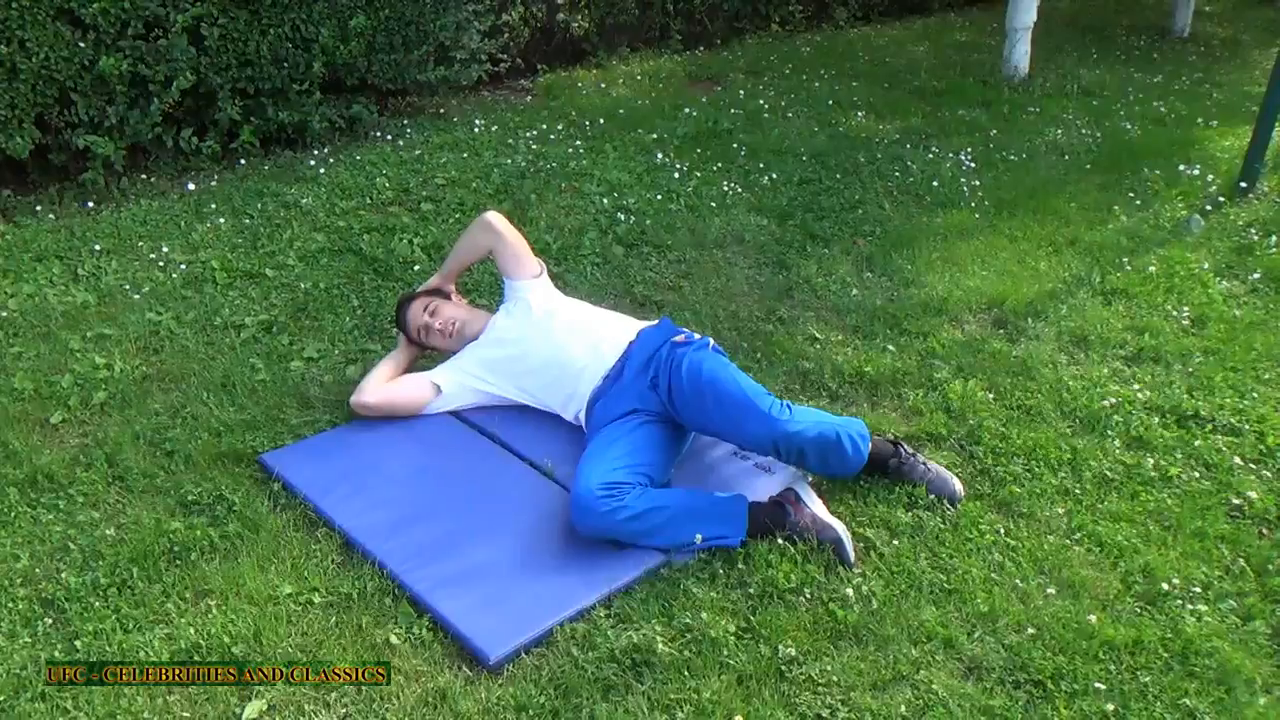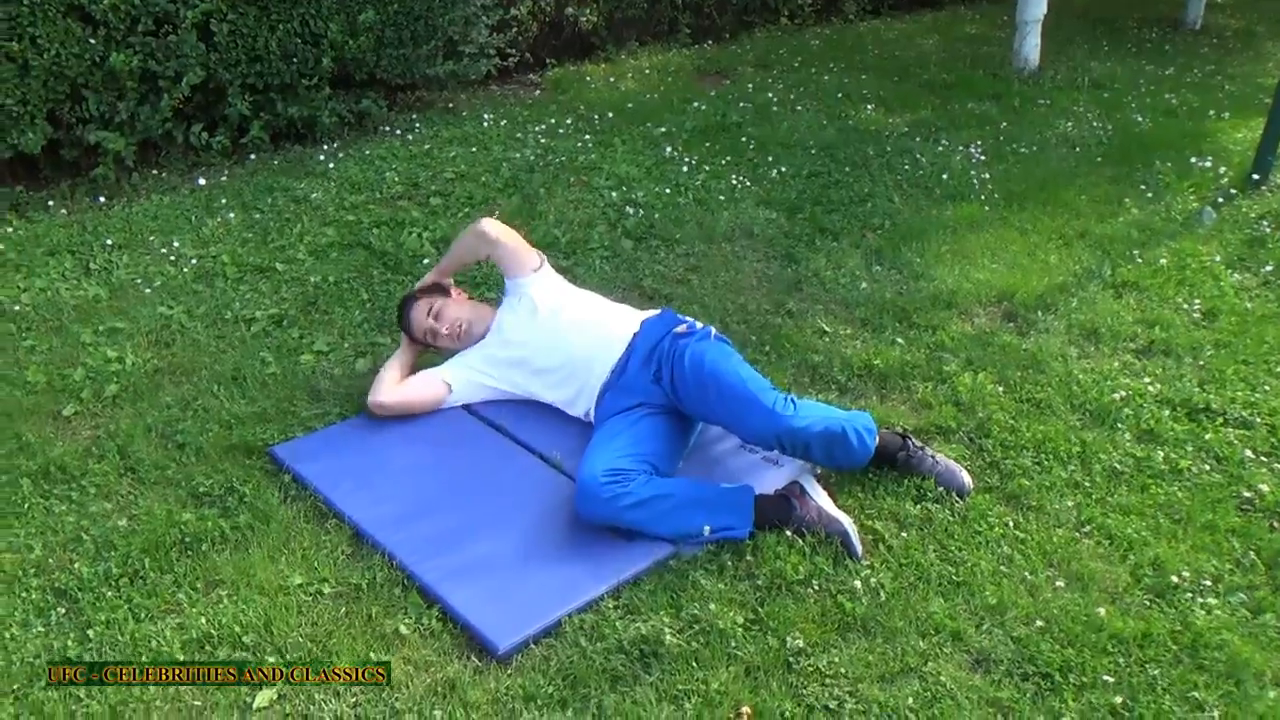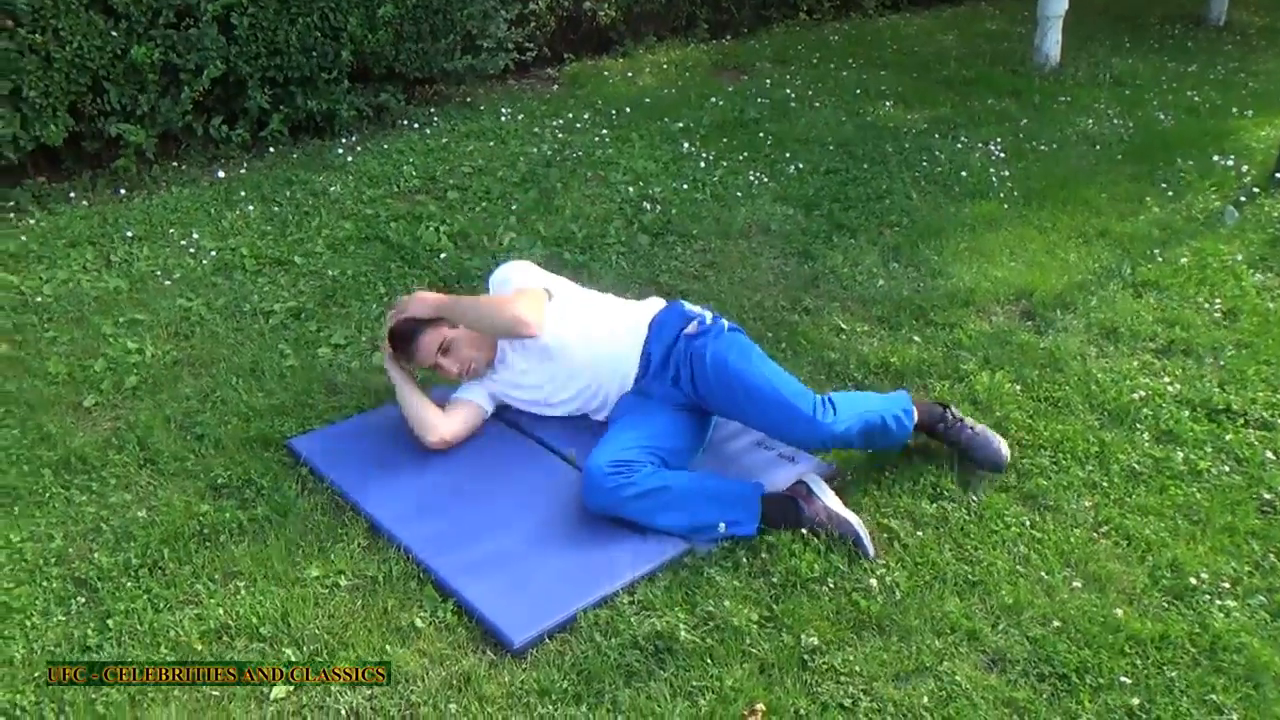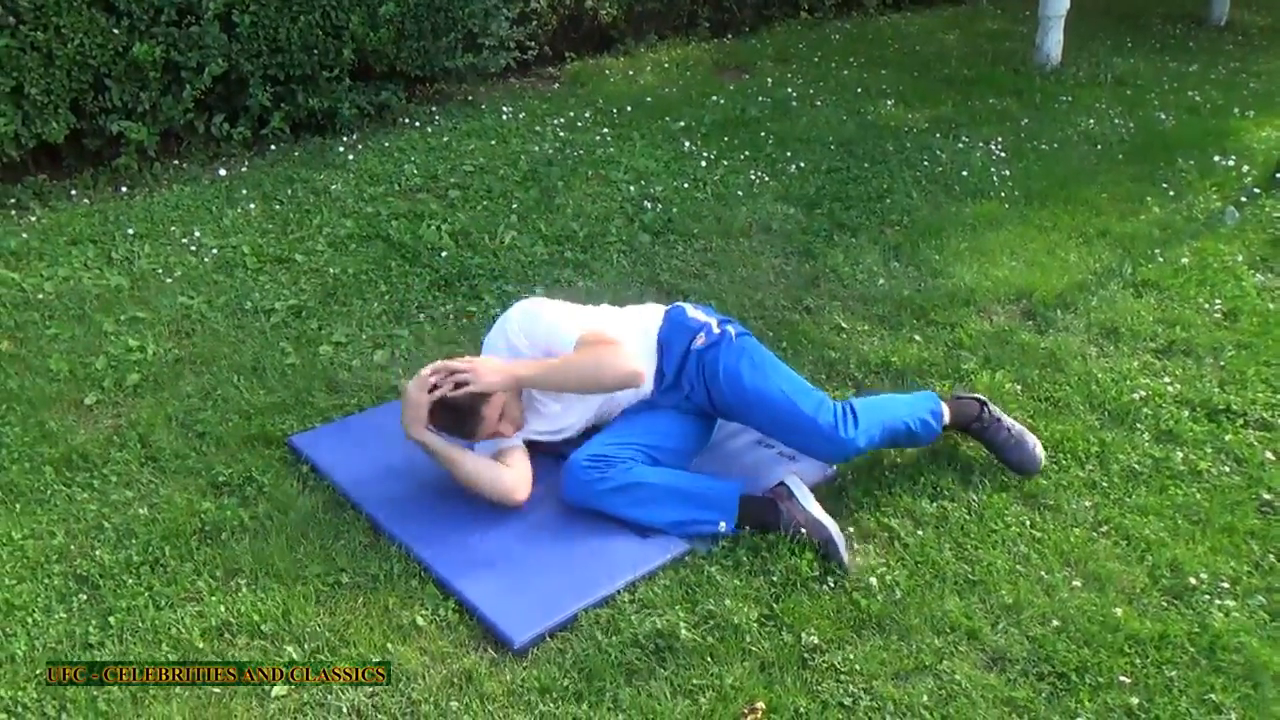
dt=0.4s
person 1, frame 1
left shoulder: (525, 297)
right shoulder: (463, 376)
left elbow: (492, 223)
right elbow: (367, 399)
left wrist: (440, 281)
right wrist: (405, 348)
left hip: (658, 354)
right hip: (616, 415)
left knee: (773, 427)
right knee: (593, 507)
left ankle: (884, 455)
right ankle: (777, 516)
person 1, frame 2
left shoulder: (525, 284)
right shoulder: (472, 369)
left elbow: (490, 231)
right elbow: (385, 399)
left wrist: (436, 277)
right wrist: (407, 346)
left hip: (662, 344)
right hip: (623, 405)
left knee: (774, 420)
right knee: (597, 492)
left ankle: (891, 447)
right ankle: (781, 509)
person 1, frame 3
left shoulder: (507, 280)
right shoulder: (482, 386)
left elbow: (526, 321)
right elbow: (435, 434)
left wrist: (445, 307)
right wrist: (396, 368)
left hip: (676, 340)
right hip: (642, 404)
left knee: (811, 421)
right knee: (603, 482)
left ankle: (926, 415)
right ankle: (786, 508)
person 1, frame 4
left shoulder: (523, 325)
right shoulder: (496, 413)
left elbow: (626, 364)
right elbow: (513, 489)
left wrist: (514, 374)
right wrist: (421, 435)
left hip: (686, 345)
right hip: (658, 407)
left knee: (834, 432)
right knee: (583, 478)
left ankle: (963, 412)
right ankle: (767, 511)
